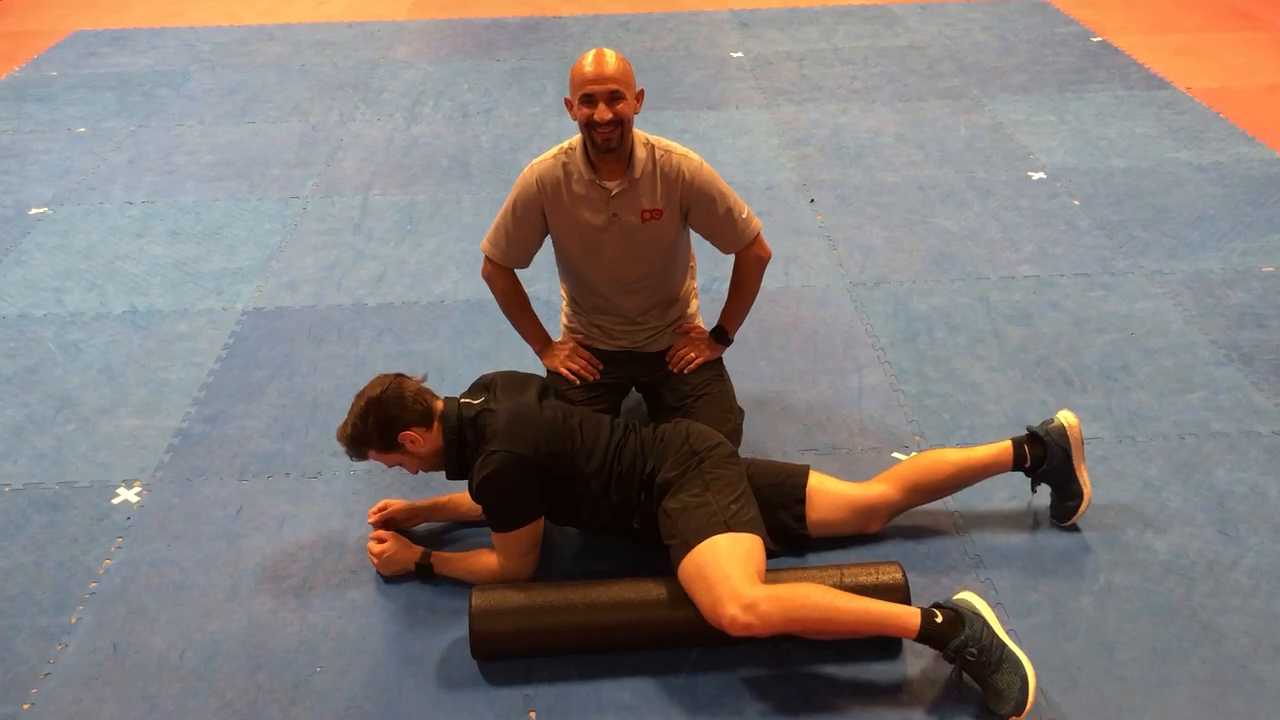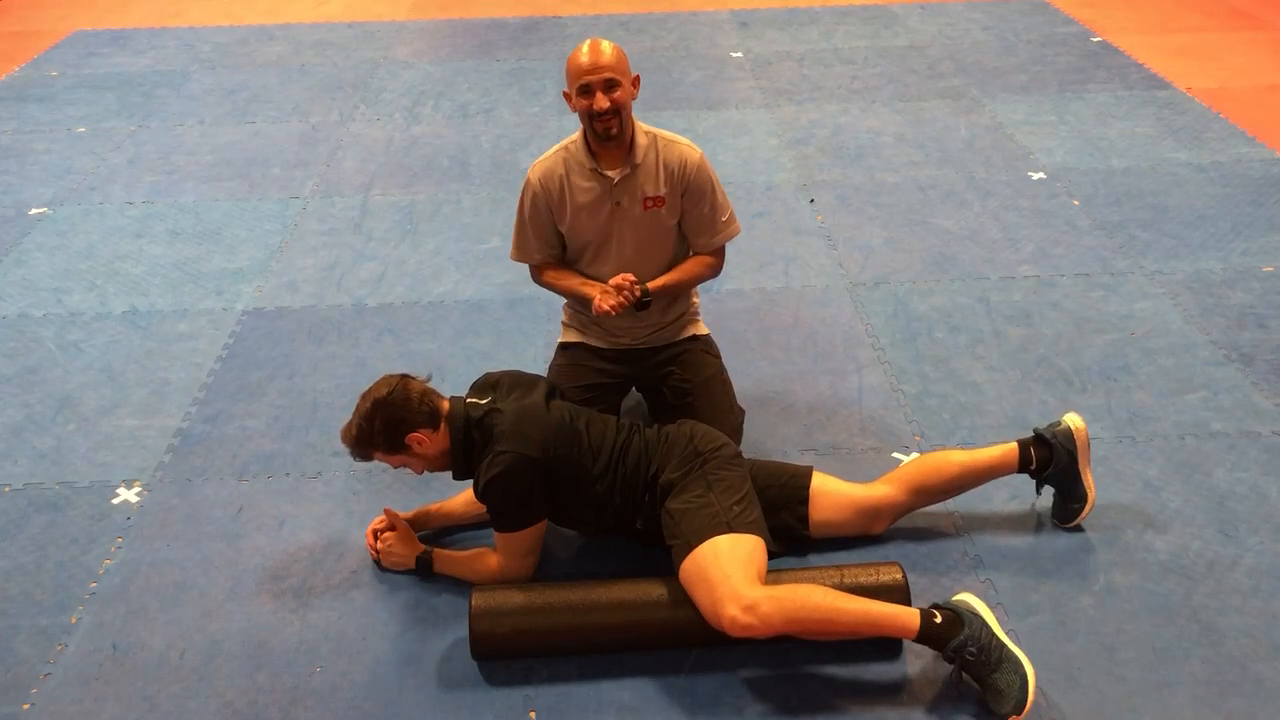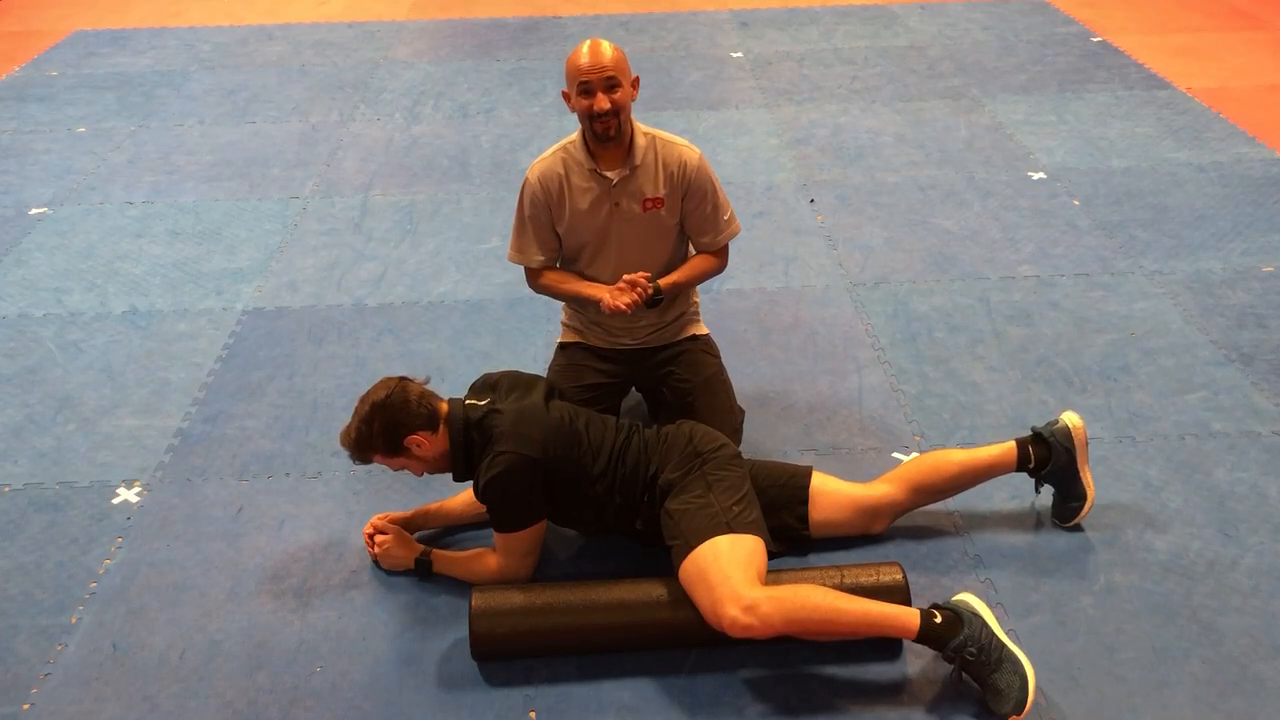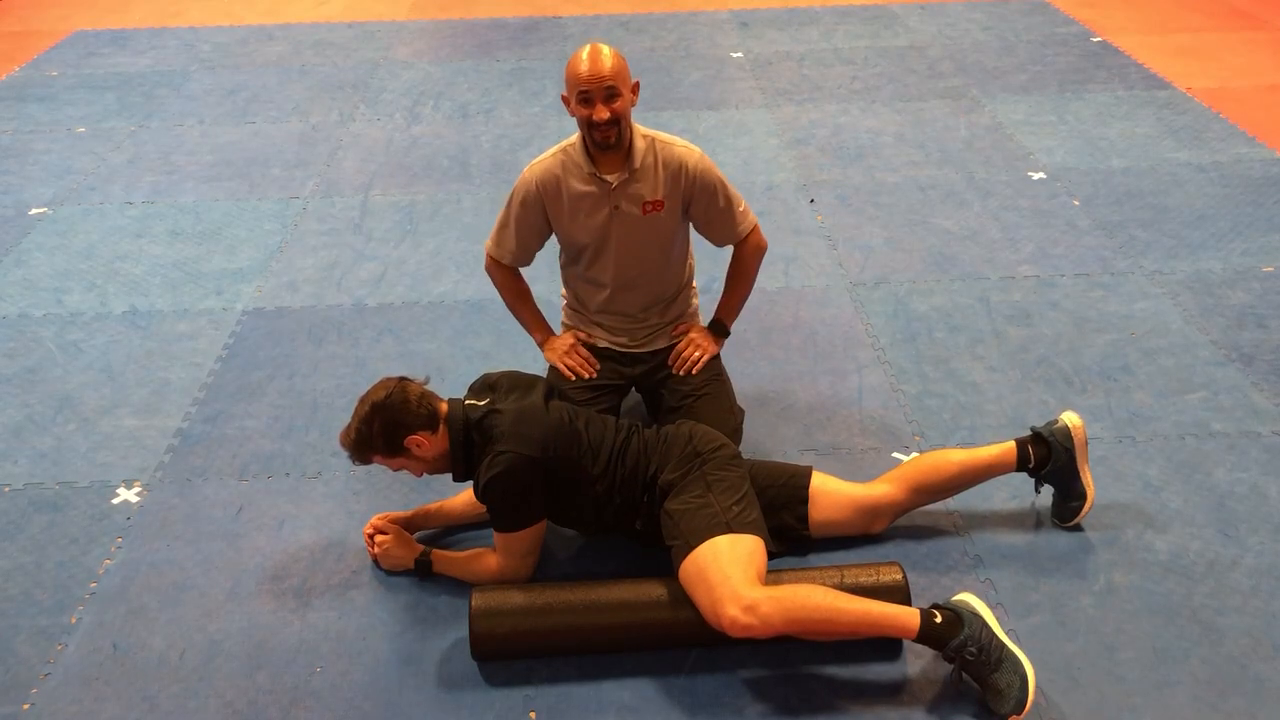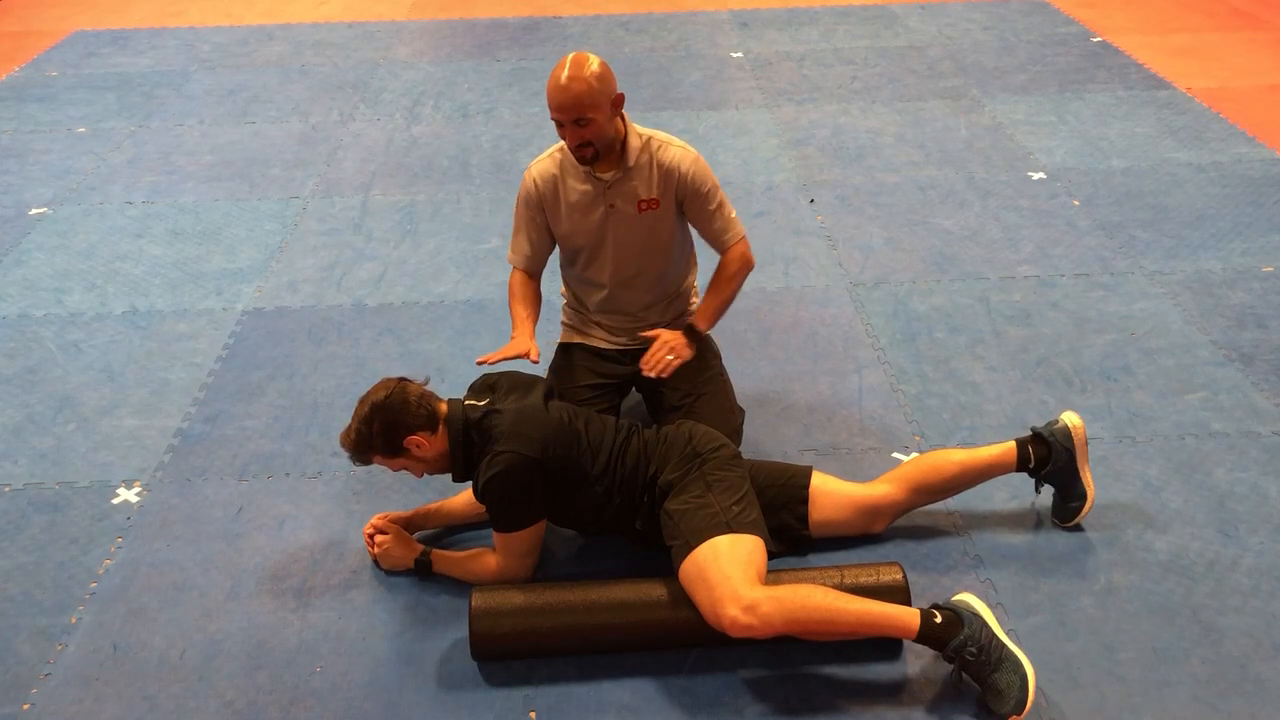
dt=1s
person 1, frame 1
left shoulder: (498, 454)
right shoulder: (482, 394)
left elbow: (515, 564)
left wrist: (416, 559)
right wrist: (420, 510)
left hip: (683, 476)
right hip: (689, 456)
left knee: (741, 609)
right knee: (875, 503)
left ankle: (943, 624)
right ankle: (1037, 448)
person 1, frame 2
left shoulder: (506, 455)
right shoulder: (486, 393)
left elbow: (515, 565)
left wrist: (418, 557)
right wrist: (419, 517)
left hip: (687, 478)
right hip: (693, 458)
left knee: (740, 610)
right knee: (879, 505)
left ankle: (942, 625)
right ankle: (1042, 449)
person 1, frame 3
left shoulder: (506, 456)
right shoulder: (485, 394)
left elbow: (513, 565)
left wrist: (418, 559)
right wrist: (413, 518)
left hip: (686, 477)
right hip: (692, 459)
left knee: (740, 611)
right knee: (878, 504)
left ankle: (942, 625)
right ankle: (1040, 449)
person 1, frame 4
left shoulder: (506, 456)
right shoulder: (485, 394)
left elbow: (513, 565)
left wrist: (418, 559)
right wrist: (414, 518)
left hip: (686, 477)
right hip: (691, 458)
left knee: (740, 611)
right knee: (877, 504)
left ankle: (942, 625)
right ankle: (1039, 449)
person 1, frame 5
left shoulder: (505, 455)
right shoulder: (485, 393)
left elbow: (512, 564)
left wrist: (418, 558)
right wrist: (413, 517)
left hip: (686, 477)
right hip: (690, 459)
left knee: (740, 611)
right knee: (877, 504)
left ankle: (942, 625)
right ankle: (1040, 449)
person 2, frame 1
left shoulder: (682, 170)
right shoulder: (543, 178)
left elbow: (755, 251)
right elbow: (496, 267)
left wrist: (721, 336)
right wrist: (544, 346)
left hip: (674, 339)
right hip: (587, 344)
left ankle: (658, 397)
right ankle: (619, 394)
person 2, frame 2
left shoulder: (683, 160)
right shoulder: (546, 176)
left elbow: (711, 256)
right elbow: (542, 266)
left wrist: (645, 292)
right wrist: (596, 291)
left hip: (675, 333)
right hip: (589, 337)
left ankle: (654, 390)
right ankle: (619, 392)
person 2, frame 3
left shoulder: (683, 161)
right shoulder: (546, 176)
left elbow: (715, 253)
right elbow: (538, 273)
left wrist: (657, 288)
right wrist: (603, 293)
left hip: (674, 333)
right hip: (588, 339)
left ankle: (653, 392)
right ankle: (625, 390)
person 2, frame 4
left shoulder: (684, 163)
right shoulder: (543, 178)
left elbow: (751, 243)
right elbow: (500, 263)
left wrist: (718, 329)
right wrist: (545, 338)
left hip: (673, 338)
right hip: (589, 342)
left ankle: (652, 394)
right ankle: (624, 393)
person 2, frame 5
left shoulder: (677, 163)
right shoulder: (542, 178)
left elbow: (738, 255)
right elbow: (525, 269)
left wrist: (693, 332)
right wrist: (523, 333)
left hip: (670, 332)
right hip: (588, 339)
left ankle: (652, 394)
right ankle: (623, 389)
